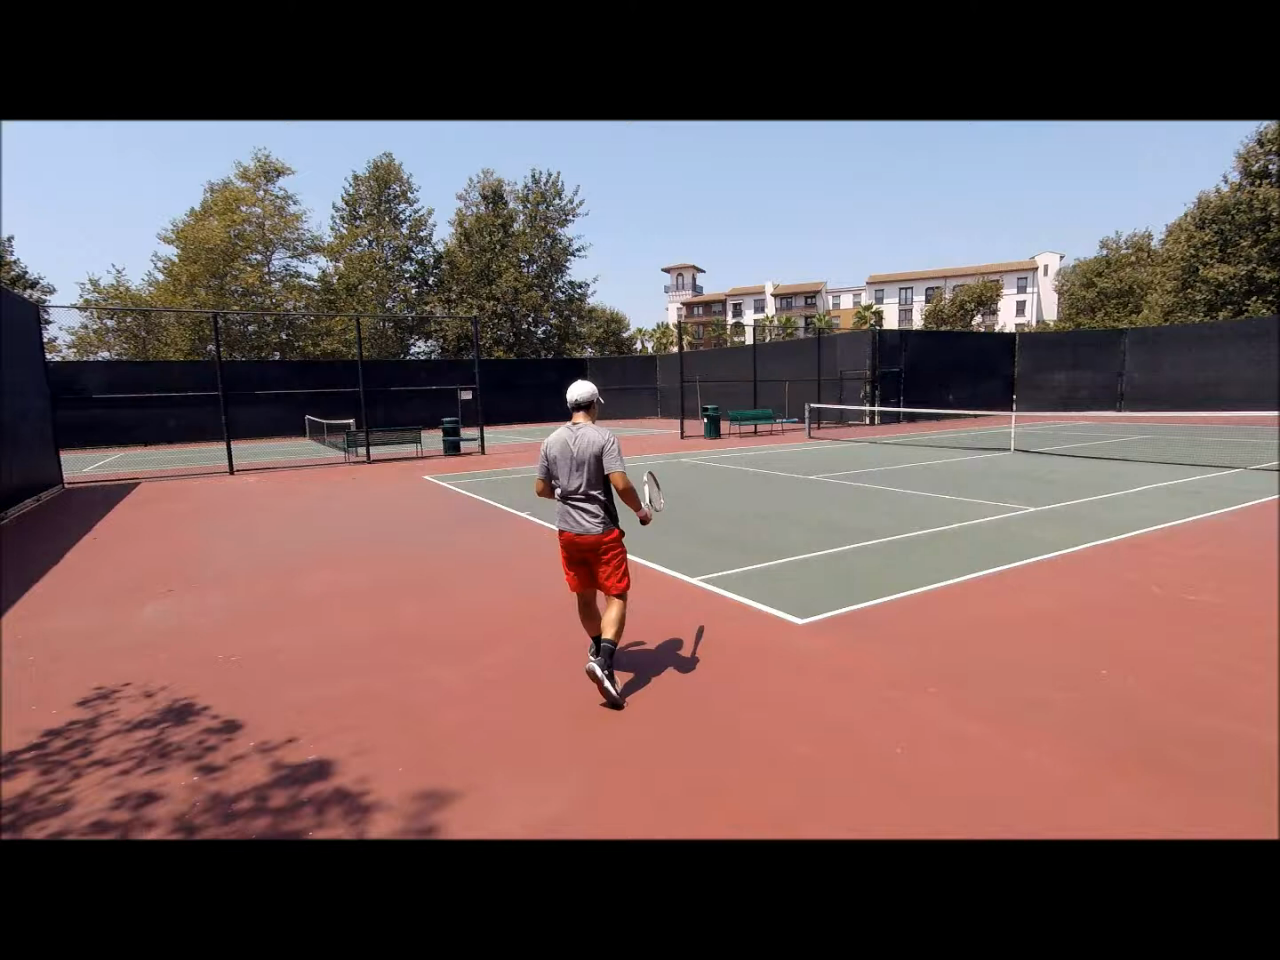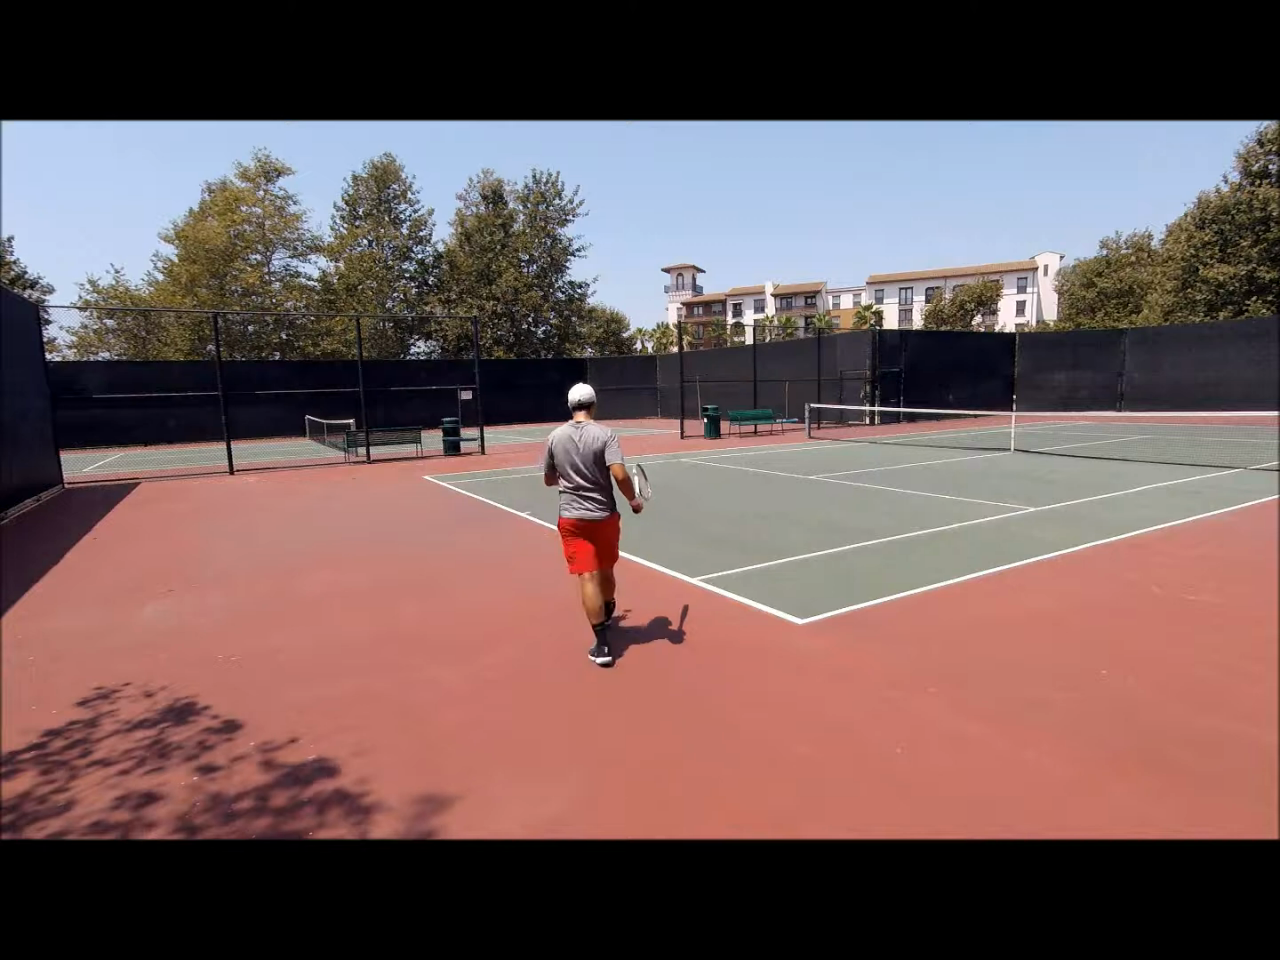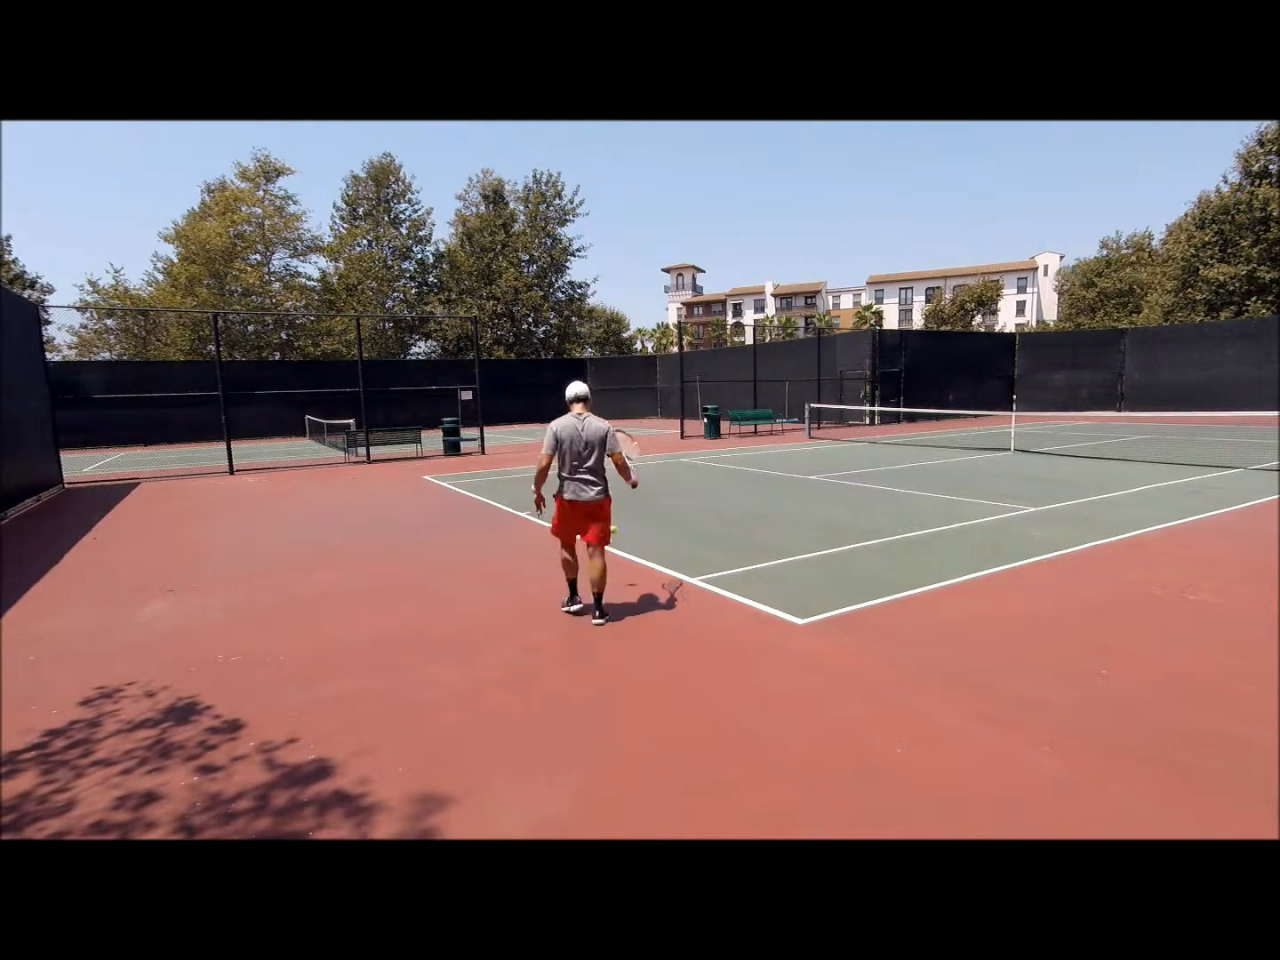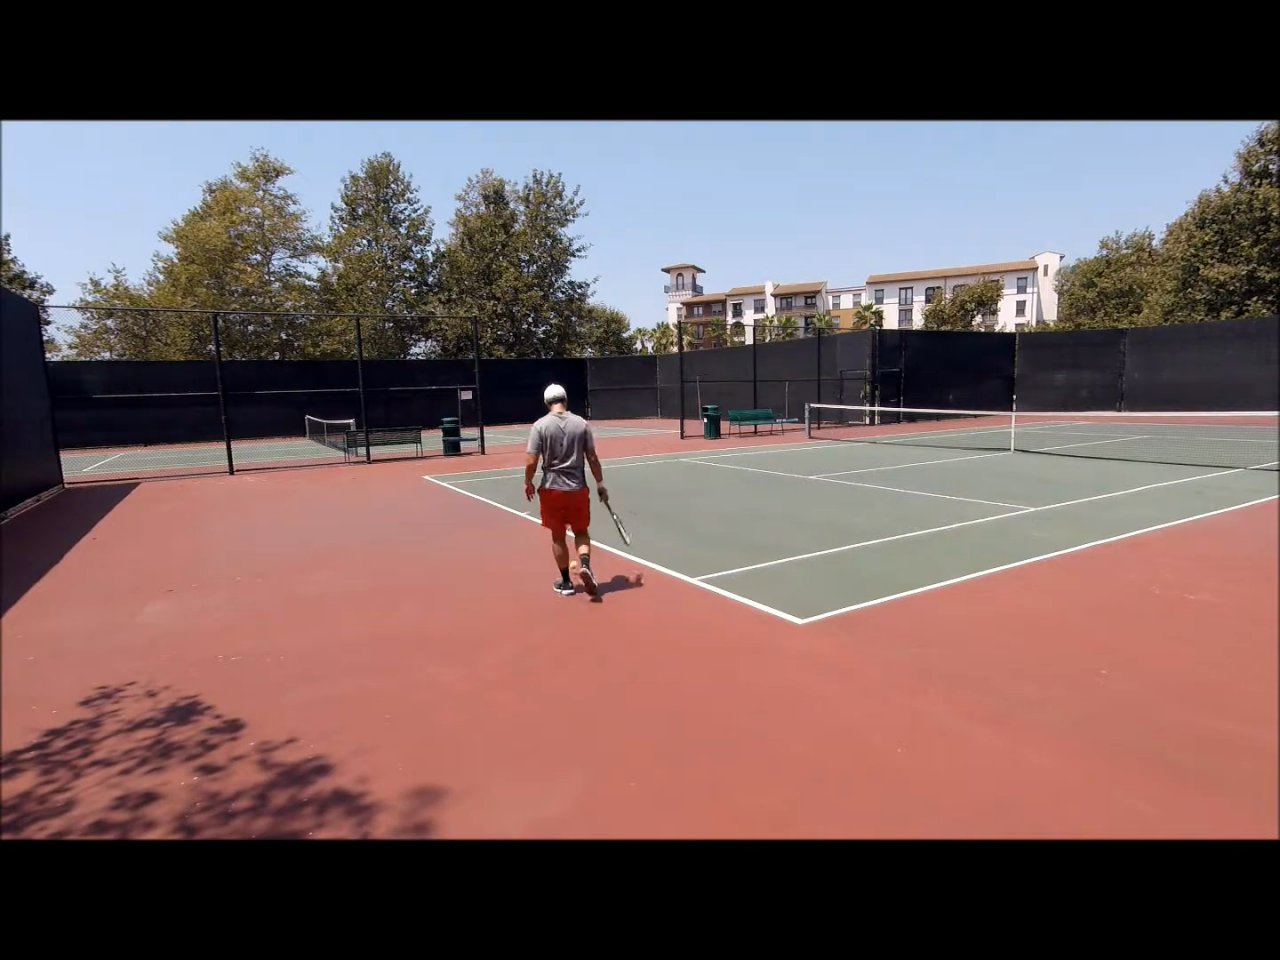
dt=0.4s
person 1, frame 1
left shoulder: (551, 441)
right shoulder: (604, 437)
left elbow: (541, 490)
right elbow: (621, 485)
right wrist: (640, 510)
left hip: (568, 531)
right hip: (602, 530)
left knee: (584, 595)
right knee: (617, 598)
left ankle: (597, 649)
right ankle: (603, 658)
person 1, frame 2
left shoulder: (555, 437)
right shoulder: (606, 434)
left elbow: (549, 480)
right elbow: (620, 475)
right wrist: (633, 500)
left hip: (572, 517)
right hip: (604, 515)
left knee: (588, 578)
right knee: (605, 571)
left ankle: (601, 644)
right ankle: (607, 613)
person 1, frame 3
left shoulder: (557, 426)
right shoulder: (603, 426)
left elbow: (544, 464)
right elbow: (619, 461)
left wrist: (537, 490)
right wrist: (630, 479)
left hip: (568, 497)
right hip: (598, 498)
left knee: (567, 547)
right knee: (596, 552)
left ankle: (573, 598)
right ankle: (598, 608)
person 1, frame 4
left shoulder: (540, 426)
right shoulder: (581, 423)
left elbow: (531, 463)
right elbow: (592, 458)
left wrist: (528, 483)
right wrist: (600, 484)
left hip: (552, 489)
right hip: (578, 488)
left knee: (558, 536)
right knee: (581, 533)
left ankle: (566, 582)
right ankle: (585, 568)
